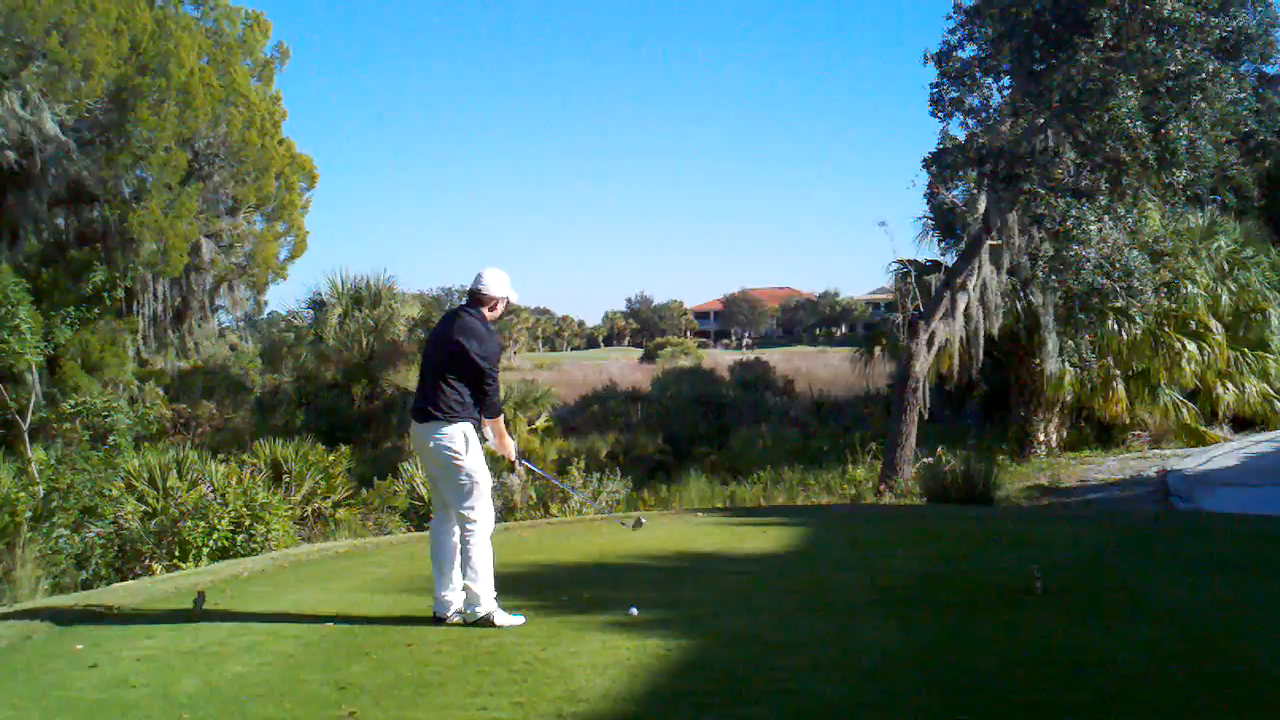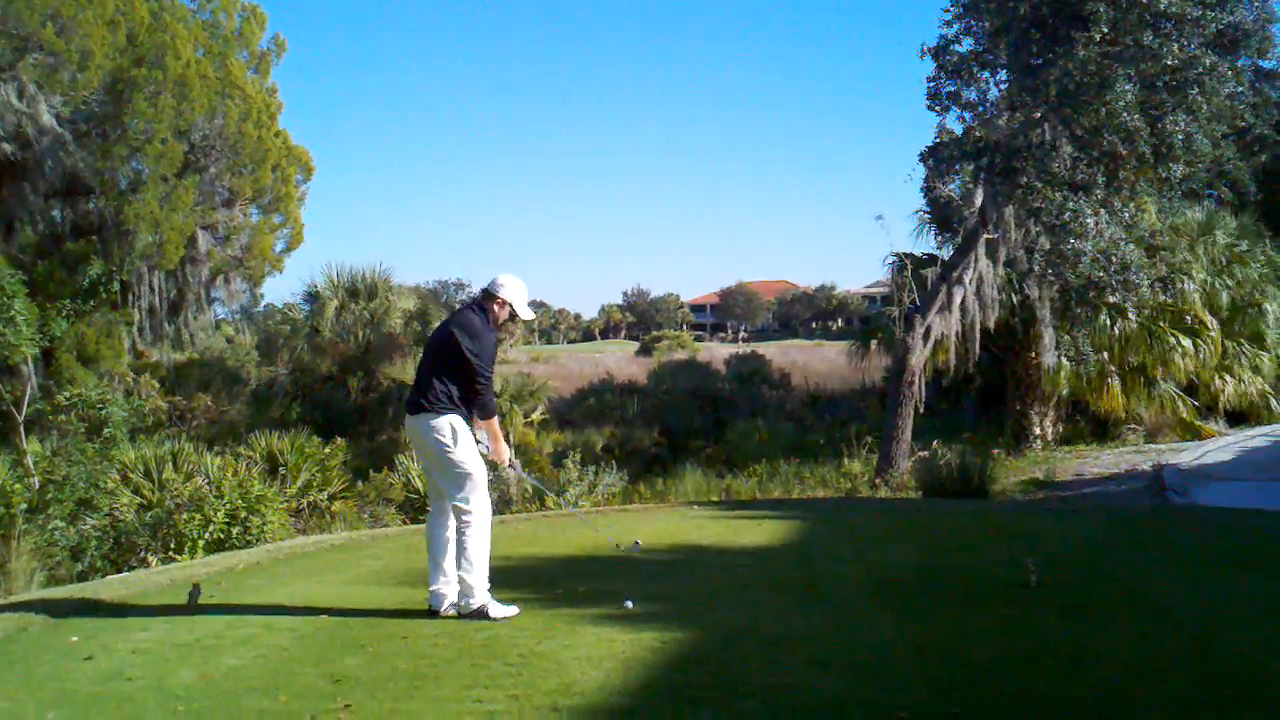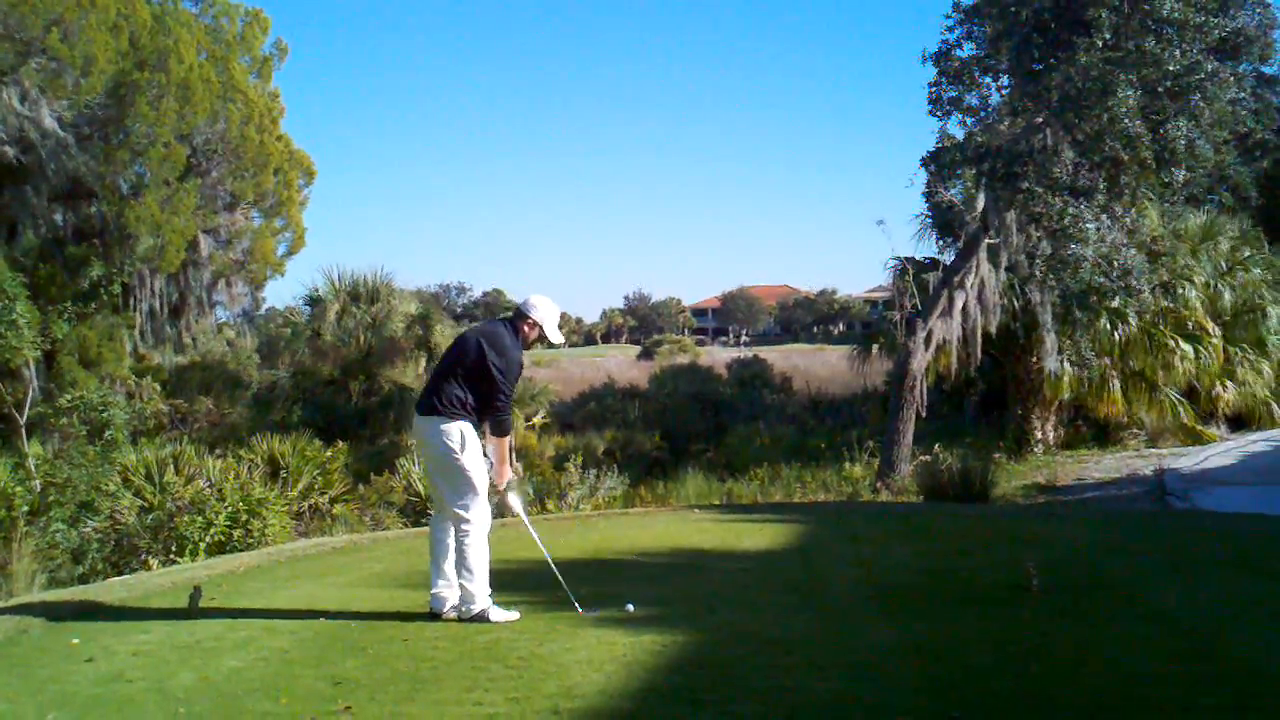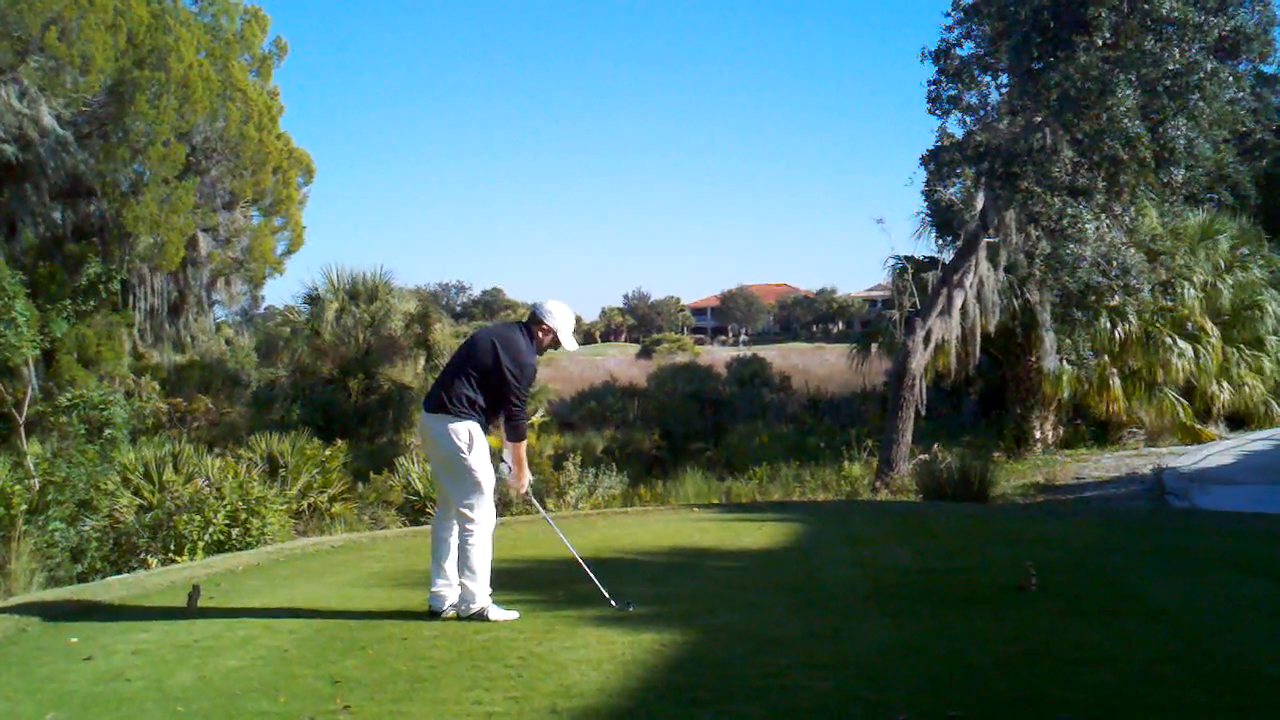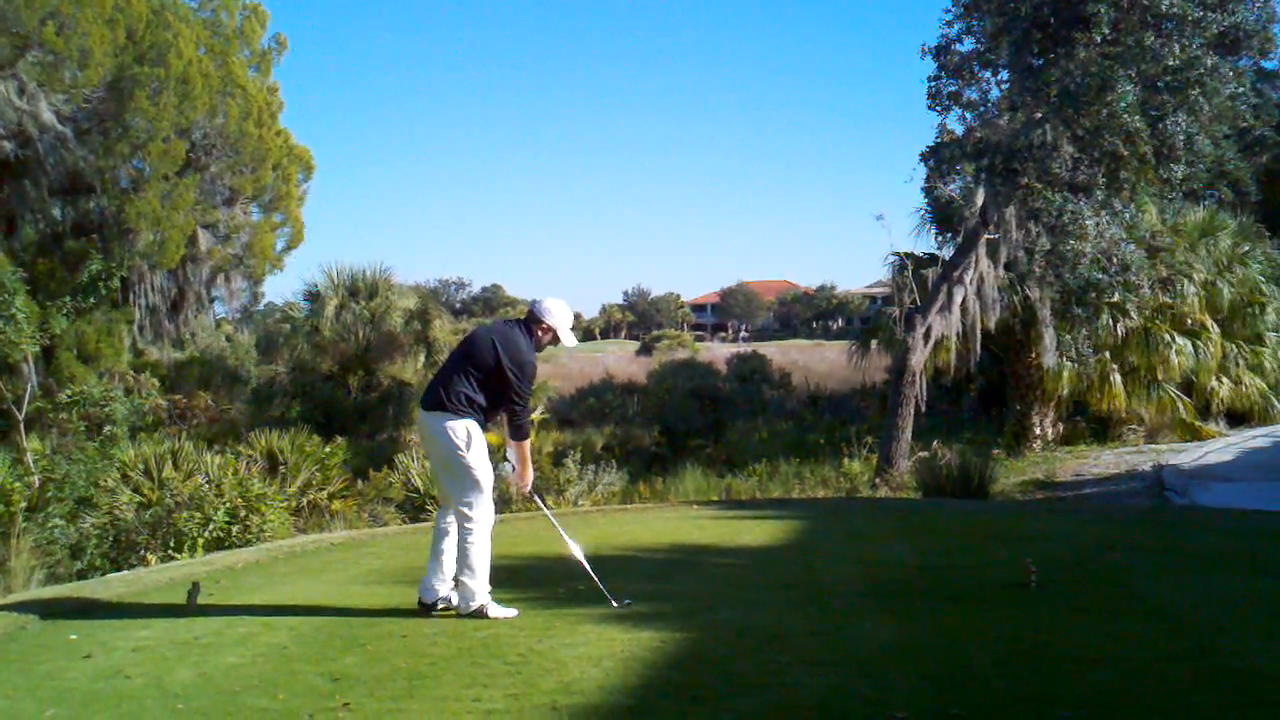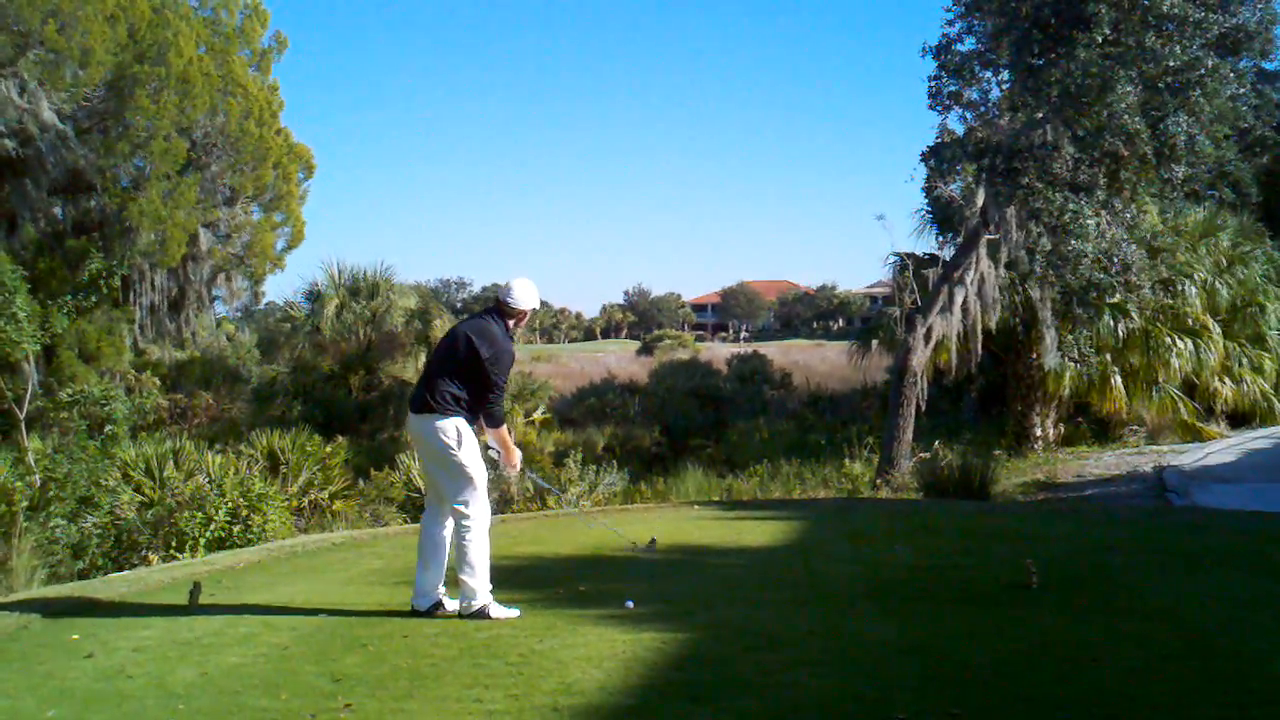
dt=0.4s
person 1, frame 1
left shoulder: (449, 322)
right shoulder: (482, 335)
right elbow: (489, 395)
left wrist: (489, 431)
right wrist: (503, 438)
left hip: (425, 427)
right hip: (451, 431)
left knee: (446, 517)
right knee: (477, 519)
left ankle: (448, 605)
right ankle: (481, 607)
person 1, frame 2
left shoulder: (461, 320)
right shoulder: (480, 332)
right elbow: (482, 395)
left wrist: (484, 434)
right wrist: (497, 443)
left hip: (421, 420)
right hip: (443, 422)
left knee: (443, 510)
right knee: (473, 510)
left ankle: (443, 597)
right ankle: (474, 599)
person 1, frame 3
left shoulder: (488, 332)
right shoulder: (508, 351)
right elbow: (499, 413)
left wrist: (491, 453)
right wrist: (502, 464)
left hip: (428, 422)
right hip: (451, 427)
left knee: (447, 514)
right knee: (473, 517)
left ankle: (444, 600)
right ankle: (475, 604)
person 1, frame 4
left shoulder: (501, 333)
right shoulder: (522, 356)
right elbow: (515, 417)
left wrist: (509, 455)
right wrist: (521, 469)
left hip: (434, 420)
right hip: (457, 426)
left knee: (449, 512)
right knee: (477, 516)
left ankle: (443, 598)
right ankle: (475, 603)
person 1, frame 5
left shoulder: (500, 330)
right shoulder: (522, 355)
right elbow: (518, 416)
left wrist: (511, 452)
right wrist: (524, 467)
left hip: (433, 417)
right hip: (456, 423)
left knee: (451, 509)
right knee: (477, 513)
left ankle: (435, 592)
right ankle: (475, 600)
person 1, frame 6
left shoulder: (474, 325)
right shoulder: (499, 344)
right elbow: (492, 406)
left wrist: (497, 442)
right wrist: (509, 450)
left hip: (422, 419)
right hip: (446, 424)
left knee: (439, 511)
right knee: (473, 512)
left ankle: (427, 597)
right ankle: (477, 601)
